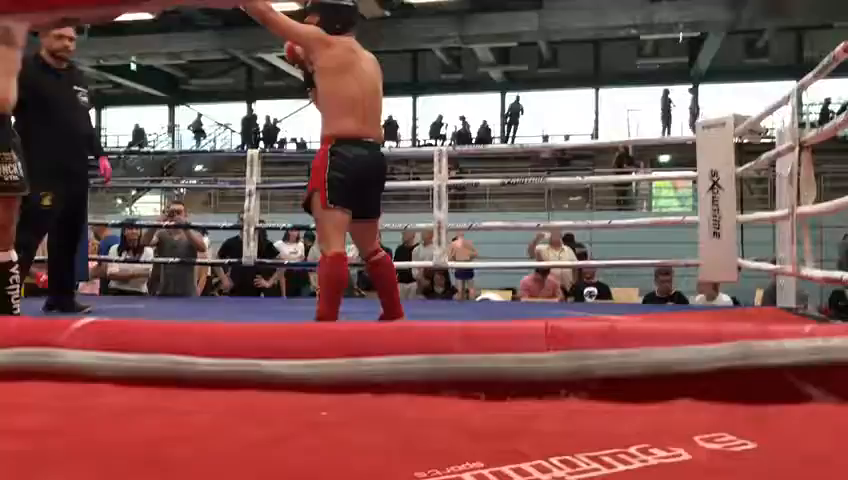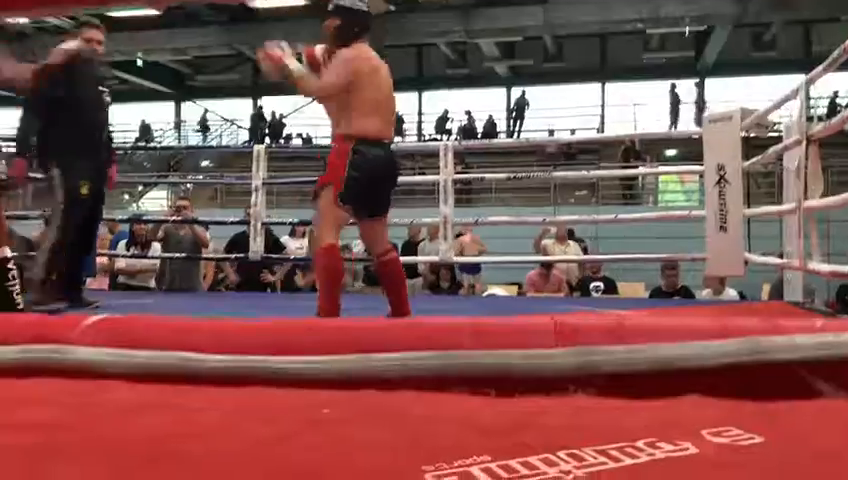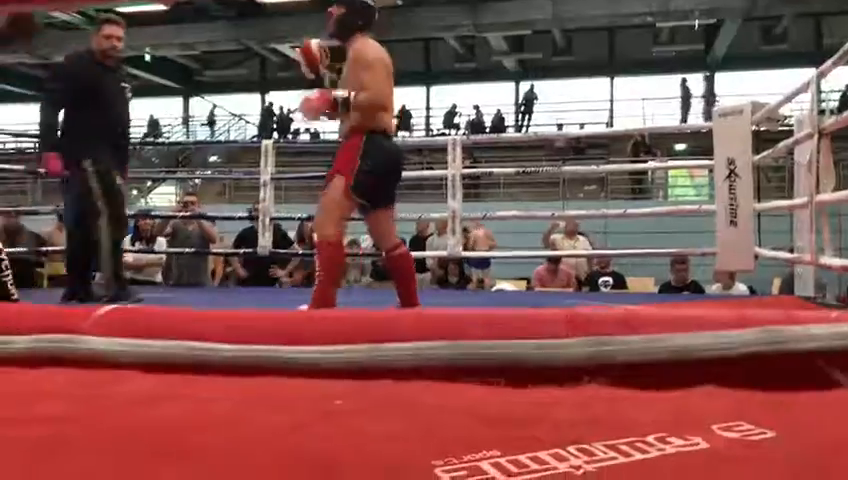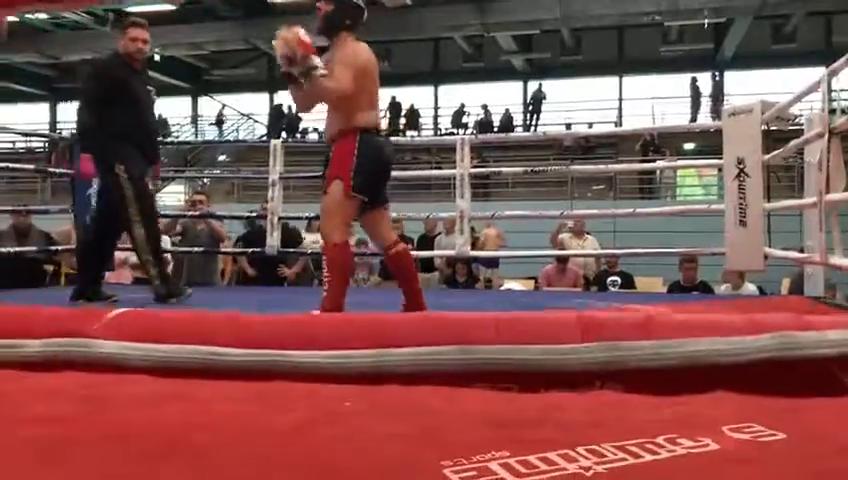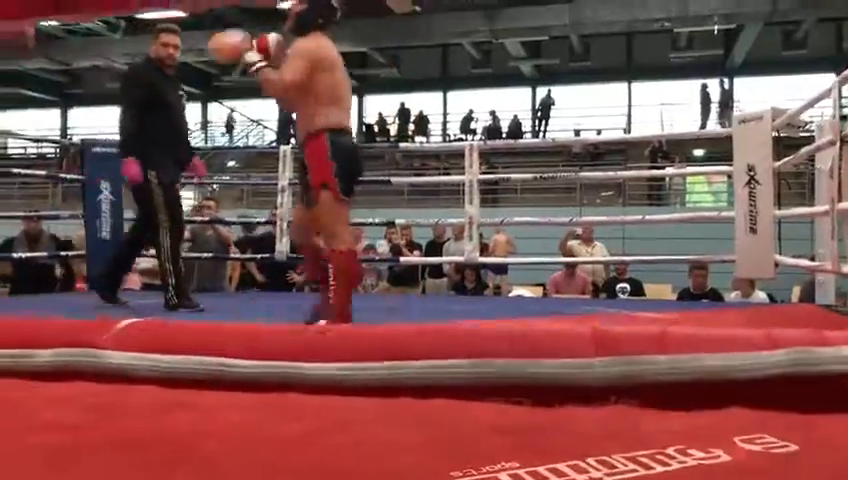
dt=0.2s
person 1, frame 1
left shoulder: (329, 44)
right shoulder: (368, 61)
right wrist: (310, 69)
left hip: (341, 156)
right hip: (370, 155)
left knee: (329, 243)
right knee: (370, 245)
left ankle: (326, 323)
right ankle: (394, 317)
person 1, frame 2
left shoulder: (351, 56)
right shoulder: (377, 64)
left elbow: (318, 90)
left wrist: (286, 63)
right wrist: (323, 69)
left hip: (355, 154)
right hip: (379, 157)
left knee: (324, 236)
right knee: (378, 243)
left ankle: (328, 316)
right ankle: (401, 315)
person 1, frame 3
left shoulder: (365, 50)
right shoulder: (358, 55)
left elbow: (380, 100)
right elbow: (346, 111)
left wrist: (337, 99)
right wrist: (318, 71)
left hip: (366, 148)
right hip: (373, 150)
left knee: (326, 224)
right knee: (387, 238)
left ankle: (321, 306)
right ankle: (411, 307)
person 1, frame 4
left shoulder: (353, 51)
right shoulder: (337, 56)
left elbow: (336, 94)
right elbow: (304, 104)
left wrist: (310, 62)
right wrist: (292, 66)
left hip: (357, 148)
right hip: (355, 150)
left knee: (332, 230)
right knee: (385, 237)
left ankle: (330, 311)
right ankle: (416, 306)
person 1, frame 5
left shoulder: (308, 46)
right shoulder: (308, 52)
left elbow: (279, 88)
right elbow: (294, 103)
left wrist: (250, 61)
right wrist: (270, 62)
left hip: (329, 148)
right hip: (323, 151)
left knee: (335, 238)
right knee: (303, 232)
left ankle: (340, 318)
right ankle: (330, 304)
person 2, frame 1
left shoulder: (77, 78)
right shoulder: (26, 73)
left wrist: (100, 156)
left hip: (75, 171)
right hip: (43, 169)
left knee: (69, 236)
right knee: (29, 233)
left ankle: (61, 296)
person 2, frame 2
left shoulder: (97, 79)
right shoulder: (56, 74)
right elbow: (32, 115)
left wrist: (109, 162)
right wrist: (22, 156)
left hip: (93, 165)
right hip: (65, 160)
left knee: (86, 228)
right knee: (67, 222)
left ankle: (71, 291)
right ankle: (43, 288)
person 2, frame 3
left shoulder: (119, 75)
right shoulder: (74, 67)
right elbow: (51, 110)
left wrist: (124, 161)
right wrist: (51, 150)
left hip: (110, 157)
right hip: (88, 156)
left knee: (86, 220)
right knee: (108, 214)
left ankle: (78, 287)
right ankle: (115, 285)
person 2, frame 4
left shoulder: (140, 76)
right shoulder: (105, 70)
right elbow: (87, 113)
left wrist: (153, 158)
right wrist: (87, 152)
left hip: (133, 159)
right hip: (116, 159)
left knee: (105, 224)
right knee: (142, 219)
left ankle: (87, 286)
right ankle: (162, 285)
person 2, frame 5
left shoulder: (173, 80)
right shoulder: (139, 74)
right elbow: (129, 119)
left wrist: (190, 157)
right wrist: (129, 156)
left hip: (168, 165)
right hip: (149, 165)
left knee: (146, 227)
right knee: (168, 225)
left ankle: (107, 283)
right ankle: (175, 294)
